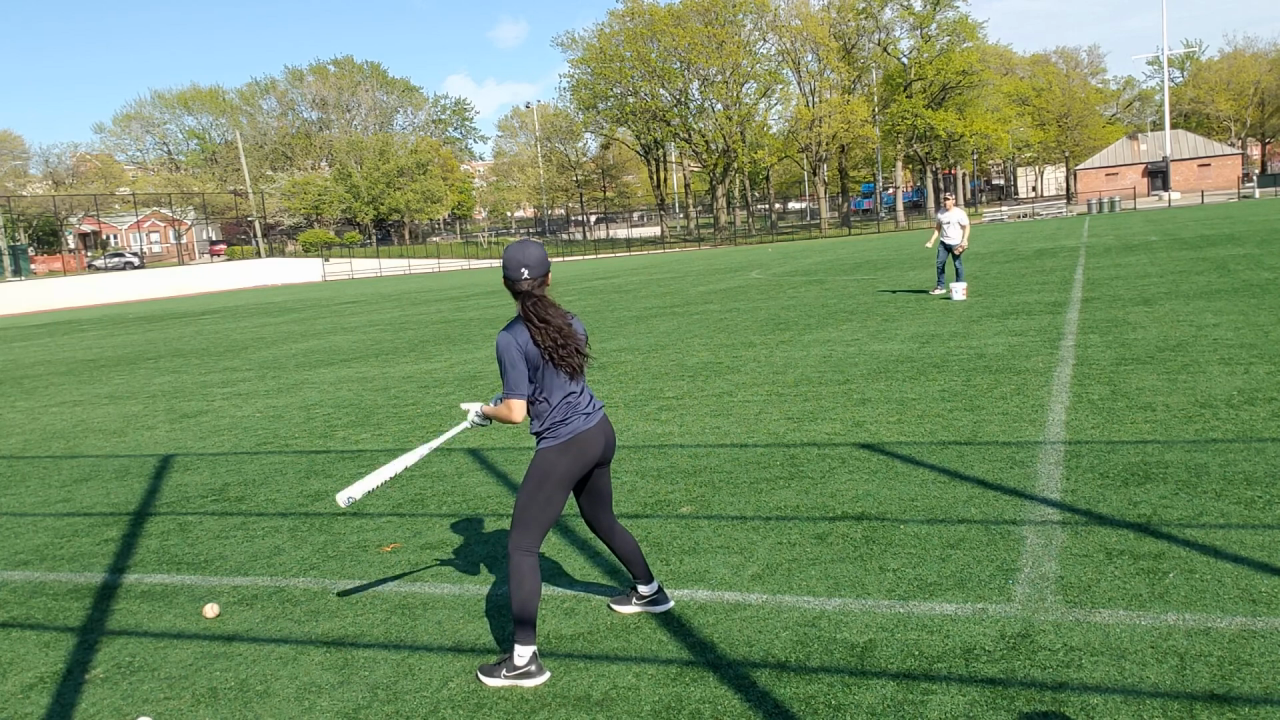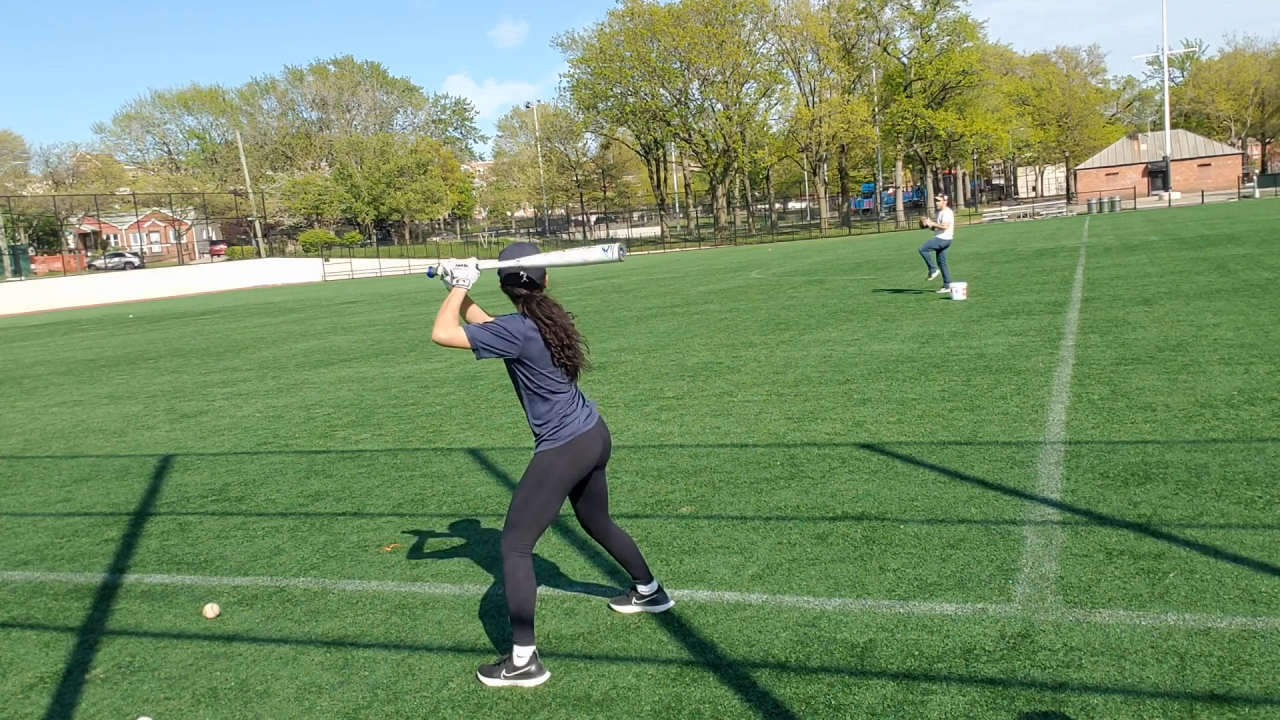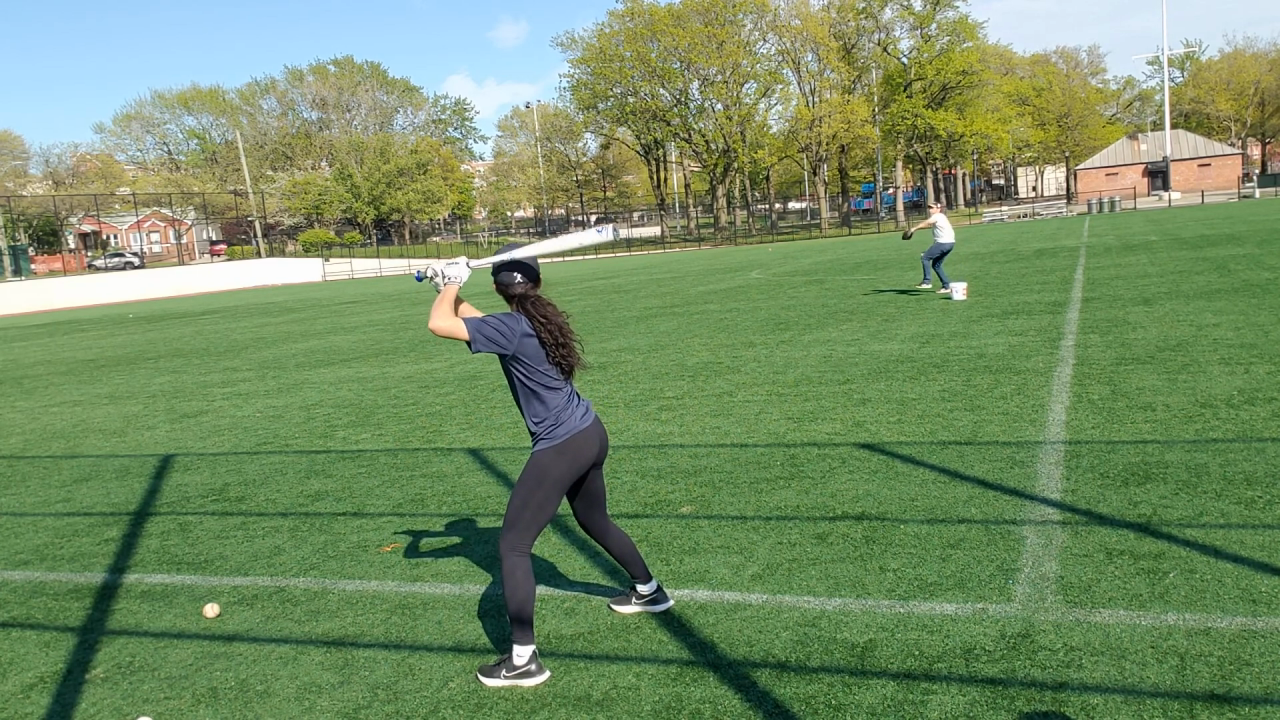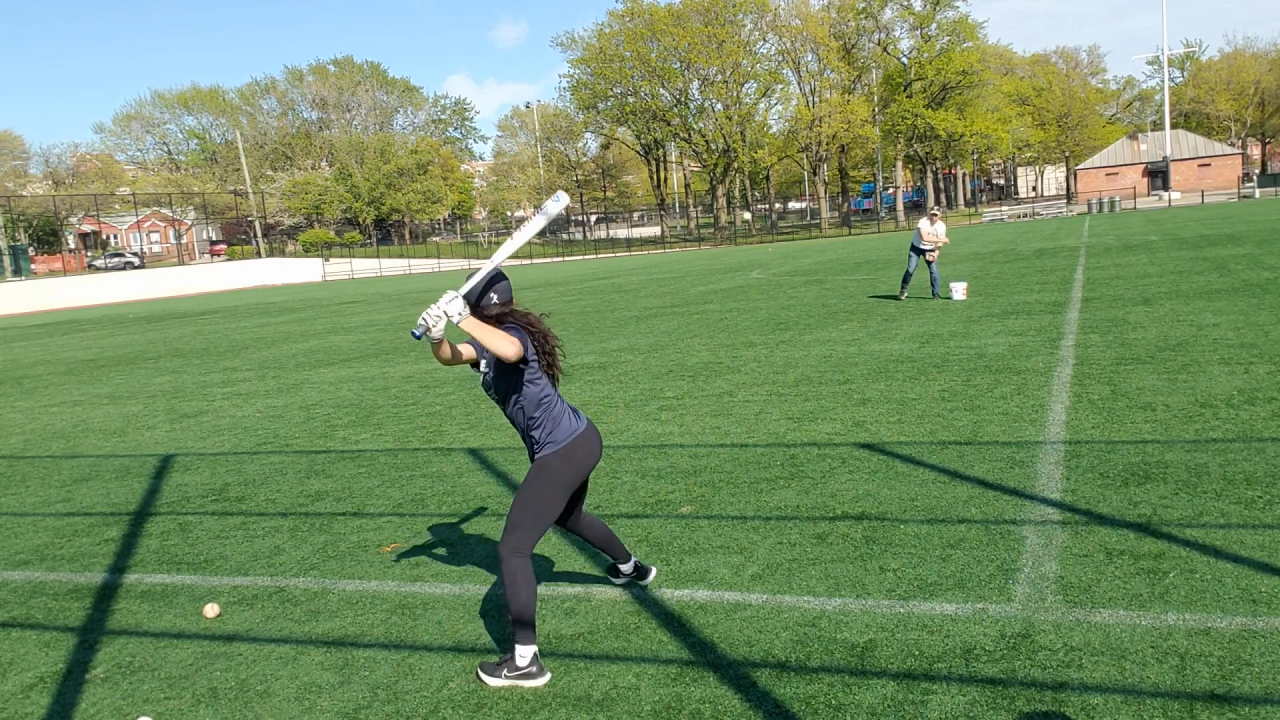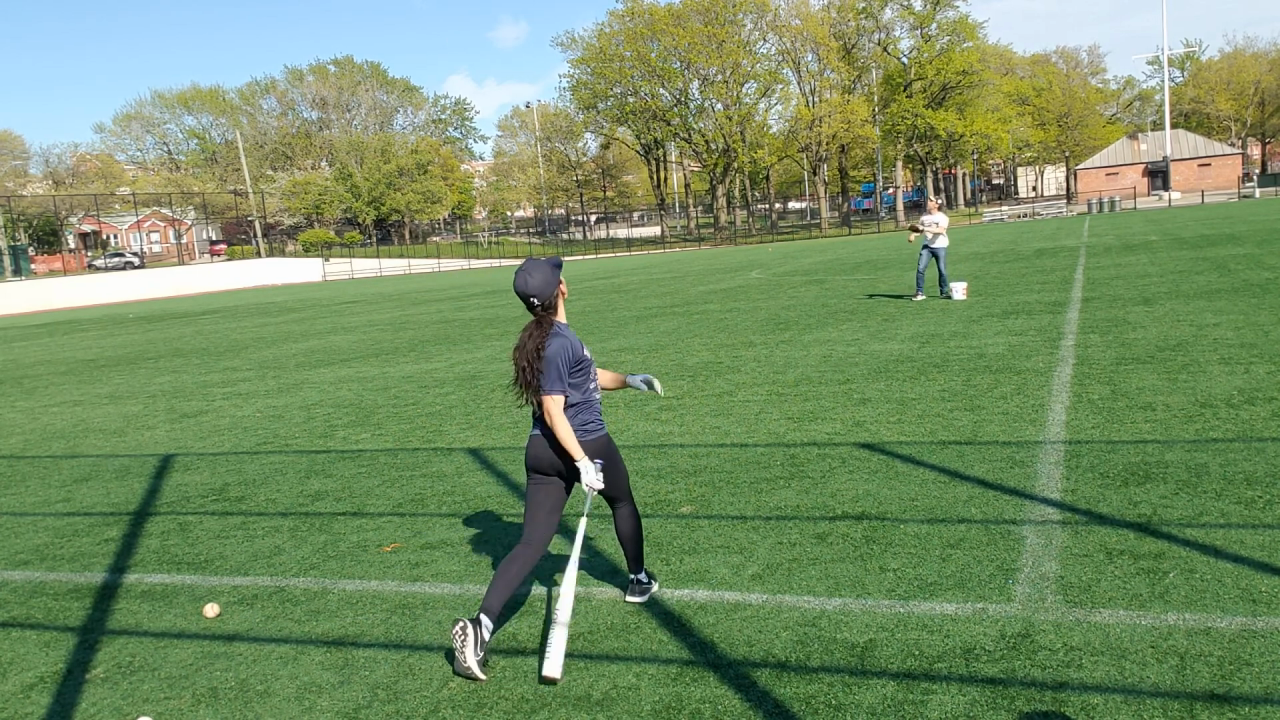
dt=1s
person 1, frame 1
left shoulder: (511, 338)
right shoulder: (570, 322)
left elbow: (515, 412)
left wrist: (484, 410)
right wrist: (510, 398)
left hip: (564, 447)
right hip: (599, 432)
left knee: (522, 545)
right knee: (602, 520)
left ankle: (525, 659)
right ankle: (649, 591)
person 1, frame 2
left shoulder: (518, 330)
right shoulder: (551, 318)
left elbow: (442, 334)
right elbow: (493, 328)
left wrist: (459, 286)
right wrist: (463, 294)
left hip: (563, 450)
right hip: (593, 436)
left knee: (514, 546)
right knee: (597, 522)
left ankle: (524, 660)
right ankle: (649, 591)
person 1, frame 3
left shoulder: (512, 327)
right shoulder: (539, 318)
left elbow: (438, 325)
right elbow: (479, 323)
left wrist: (452, 282)
right wrist: (450, 290)
left hip: (560, 448)
right hip: (590, 434)
left knee: (512, 545)
right knee: (595, 521)
left ankle: (524, 659)
right ankle: (649, 591)
person 1, frame 4
left shoulder: (516, 337)
right shoulder: (492, 340)
left elbow: (509, 351)
right elbow: (450, 356)
left wrist: (460, 317)
right wrist: (436, 334)
left hip: (563, 453)
right hip: (580, 442)
left knee: (513, 550)
right knee: (568, 516)
left ankle: (525, 660)
right ankle: (630, 568)
person 1, frame 5
left shoulder: (555, 333)
right shoulder: (556, 343)
left elbow: (591, 379)
right elbow: (553, 411)
left wrist: (630, 380)
right wrist: (582, 463)
left hip: (543, 452)
right hip: (587, 446)
left knee: (531, 543)
right knee: (622, 502)
left ankle: (479, 625)
right ankle: (638, 580)
